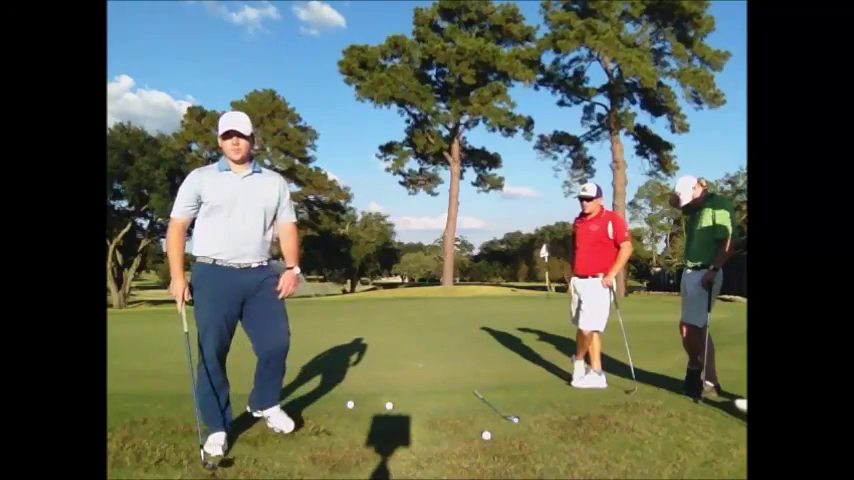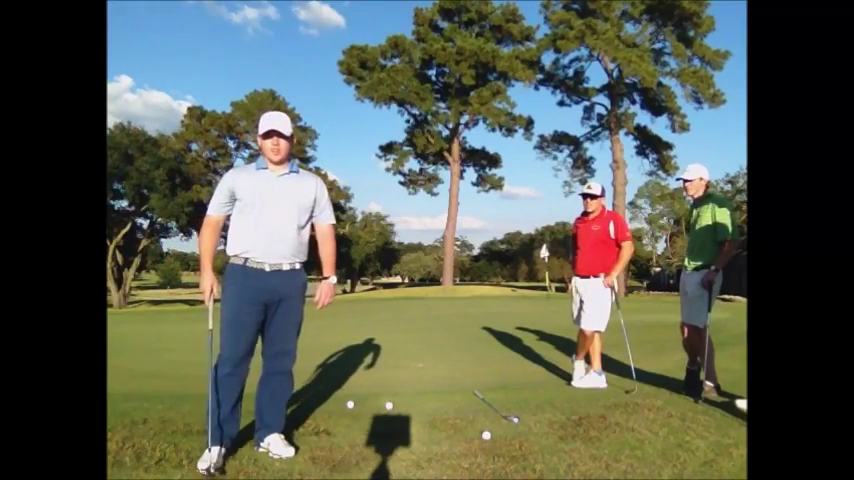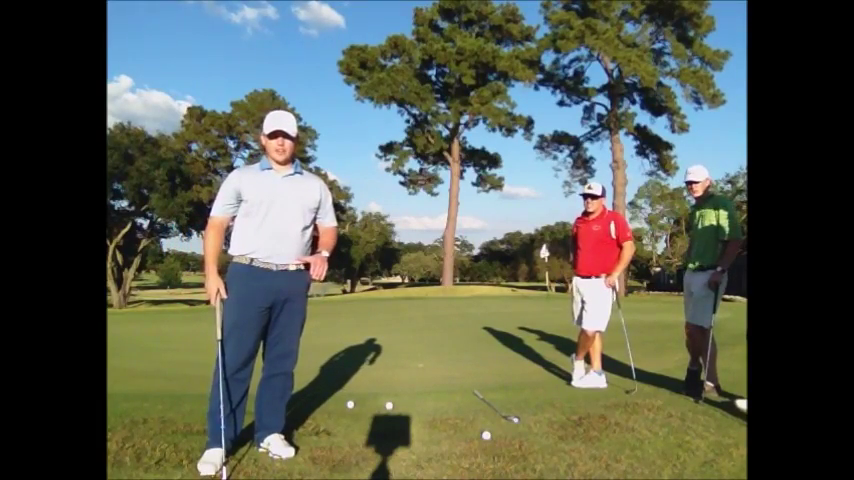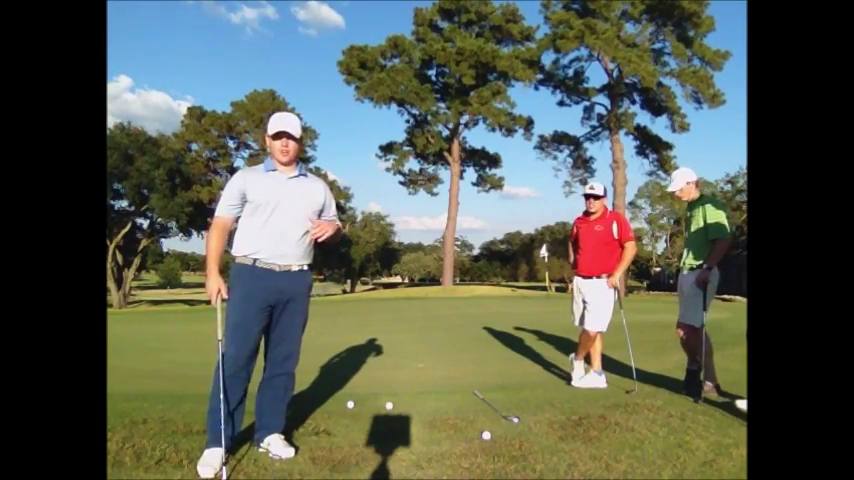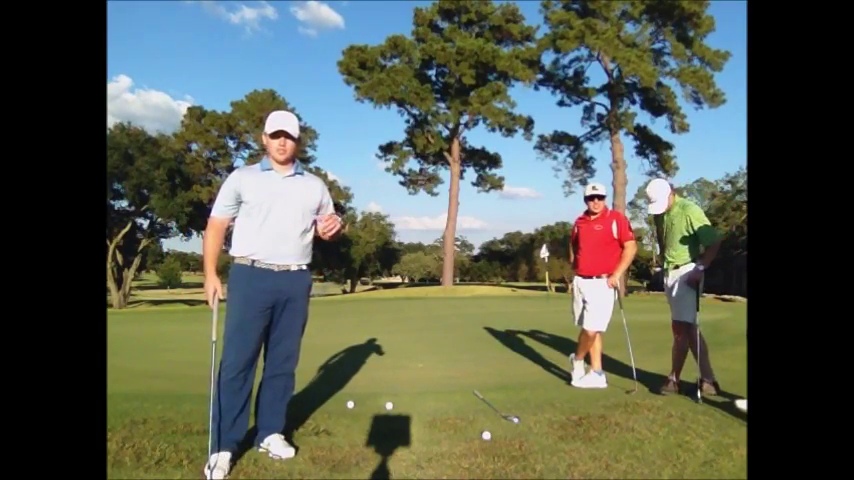
dt=1s
person 1, frame 1
left shoulder: (275, 182)
right shoulder: (199, 179)
left elbow: (287, 227)
right elbow: (177, 227)
left wrist: (292, 268)
right wrist: (177, 276)
left hip: (260, 275)
right hip: (213, 275)
left knee: (276, 342)
right knee: (212, 353)
left ankle: (265, 402)
right ankle: (217, 427)
person 1, frame 2
left shoulder: (312, 183)
right shoulder: (236, 177)
left elbow: (325, 231)
right elbow: (212, 224)
left wrist: (329, 276)
right wrist: (206, 270)
left hip: (289, 280)
right hip: (244, 276)
left knee: (280, 359)
right knee: (232, 358)
left ankle: (270, 432)
right ankle: (218, 440)
person 1, frame 3
left shoulder: (315, 185)
right shoulder: (241, 178)
left elbow: (328, 228)
right elbow: (216, 225)
left wrist: (322, 254)
right wrist: (211, 272)
left hip: (293, 281)
right hip: (248, 275)
left knee: (281, 361)
right knee: (234, 359)
left ankle: (269, 432)
right ankle: (217, 442)
person 1, frame 4
left shoulder: (318, 187)
right shoulder: (246, 178)
left elbow: (332, 226)
right elbow: (219, 226)
left wrist: (332, 227)
right wrist: (213, 272)
left hip: (296, 281)
right hip: (251, 275)
left knee: (283, 361)
right knee: (236, 358)
left ankle: (270, 432)
right ankle: (217, 442)
person 1, frame 5
left shoulder: (315, 185)
right shoulder: (242, 178)
left elbow: (325, 230)
right elbow: (216, 226)
left wrist: (335, 225)
right wrist: (210, 273)
left hip: (295, 281)
right hip: (251, 276)
left knee: (283, 361)
right knee: (237, 360)
left ankle: (270, 432)
right ankle: (223, 445)
person 2, frame 1
left shoulder: (719, 204)
right shoulder: (694, 207)
left elbow: (726, 243)
right elbow: (673, 201)
left wrist: (713, 270)
right wrist: (685, 190)
left hip: (705, 274)
right hip: (689, 272)
left knee: (691, 327)
right knee: (694, 327)
left ankle: (702, 374)
right ankle: (702, 375)
person 2, frame 2
left shoulder: (718, 205)
right shoulder: (694, 207)
left elbow: (730, 243)
left wrist: (714, 270)
right wrist: (686, 265)
left hip: (704, 275)
right hip: (688, 273)
left knee: (691, 328)
right knee: (696, 328)
left ankle: (701, 374)
right ankle: (708, 380)
person 2, frame 3
left shoulder: (721, 205)
right shoulder: (694, 209)
left elbow: (734, 242)
left wrist: (720, 270)
right wrist: (688, 262)
left hip: (709, 275)
right hip: (691, 273)
left knee: (695, 328)
right knee: (699, 328)
left ankle: (697, 369)
right ankle: (708, 379)
person 2, frame 4
left shoulder: (710, 205)
right shoulder: (691, 208)
left elbow: (724, 240)
left wrist: (707, 268)
right wrist: (683, 266)
left hip: (700, 274)
right hip: (686, 273)
left knee: (686, 327)
right knee: (692, 328)
left ankle: (701, 373)
right ankle: (708, 380)
person 2, frame 5
left shoulder: (689, 210)
right shoulder: (660, 212)
left elbow: (714, 242)
left wrist: (700, 268)
left hip: (687, 272)
right hip: (669, 272)
left knee: (681, 327)
right knee: (687, 328)
left ankle: (674, 378)
right ankle: (707, 379)
person 3, frame 1
left shoulder: (612, 219)
right shoulder: (578, 222)
left elbow: (626, 248)
left wrist: (611, 274)
right wrist: (573, 273)
left hip: (598, 283)
right hip: (578, 281)
left knee: (587, 328)
right knee: (590, 329)
left ankle: (578, 361)
right ankle: (596, 374)
person 3, frame 2
left shoulder: (613, 219)
right shoulder: (579, 222)
left elbow: (628, 247)
left wrist: (613, 274)
right wrist: (574, 274)
left hip: (600, 283)
right hip: (579, 281)
left knee: (589, 328)
right knee: (590, 329)
left ankle: (578, 360)
right ankle: (596, 374)
person 3, frame 3
left shoulder: (614, 219)
right shoulder: (579, 222)
left elbow: (629, 247)
left wrist: (615, 274)
left hip: (601, 283)
right hip: (580, 281)
left knee: (590, 328)
right knee: (590, 329)
left ankle: (578, 359)
right ankle: (596, 374)
person 3, frame 4
left shoulder: (616, 219)
right shoulder: (579, 222)
left elbow: (630, 247)
right elbow: (572, 244)
left wrist: (617, 274)
right wrist: (574, 266)
left hip: (603, 283)
right hip: (580, 282)
left knee: (592, 329)
right knee: (590, 329)
left ankle: (577, 359)
right ankle: (596, 374)
person 3, frame 5
left shoulder: (616, 219)
right shoulder: (580, 222)
left elbow: (631, 247)
left wrist: (617, 274)
right wrist: (574, 266)
left hip: (603, 283)
right hip: (581, 281)
left knee: (591, 329)
right knee: (590, 329)
left ankle: (577, 359)
right ankle: (596, 374)
